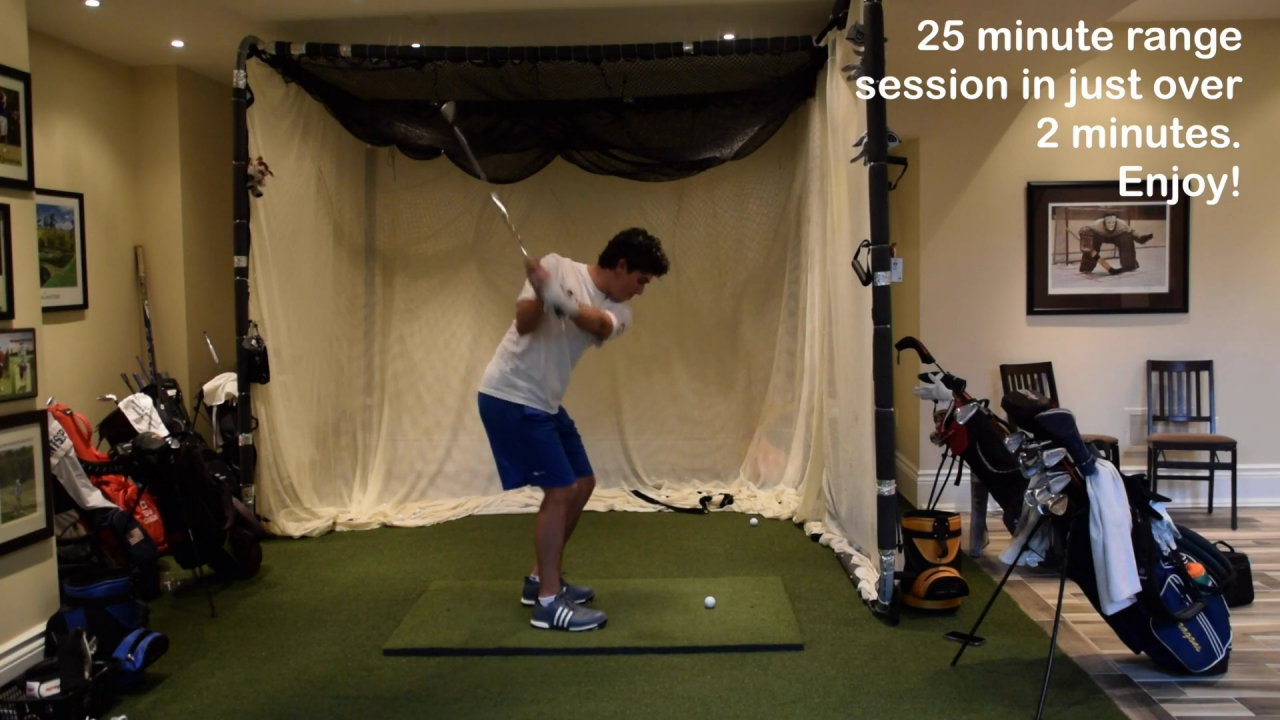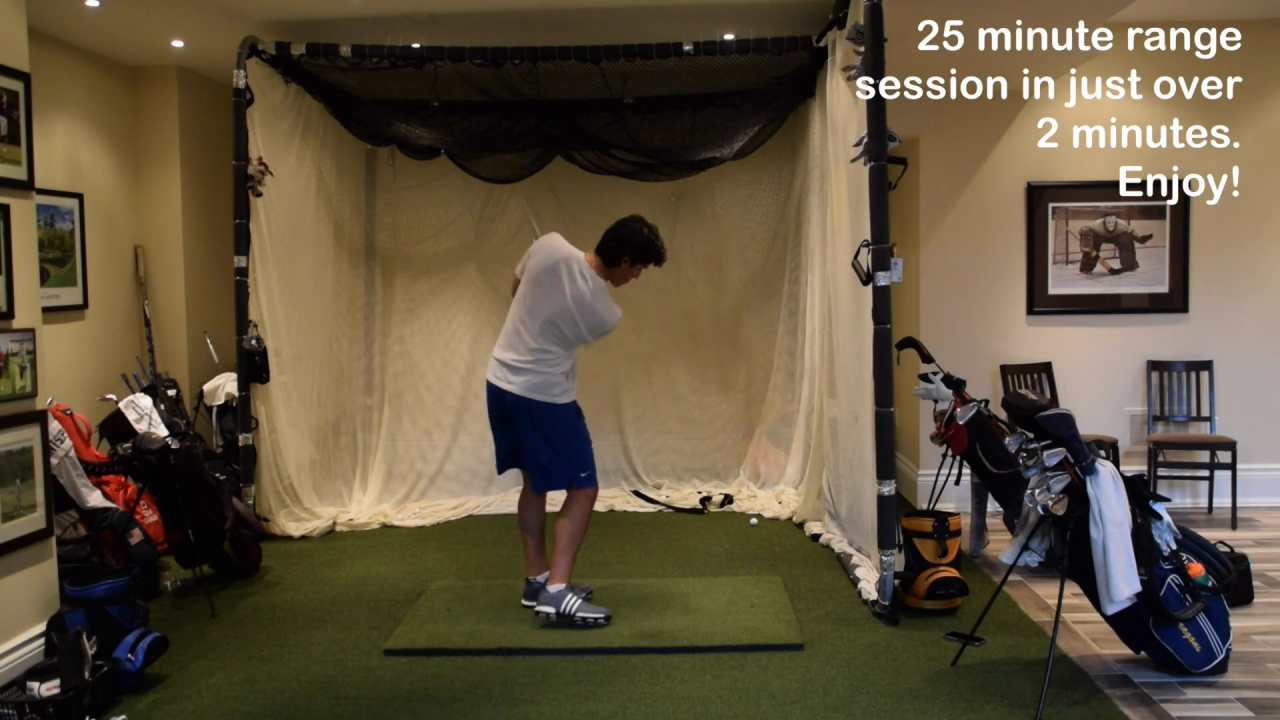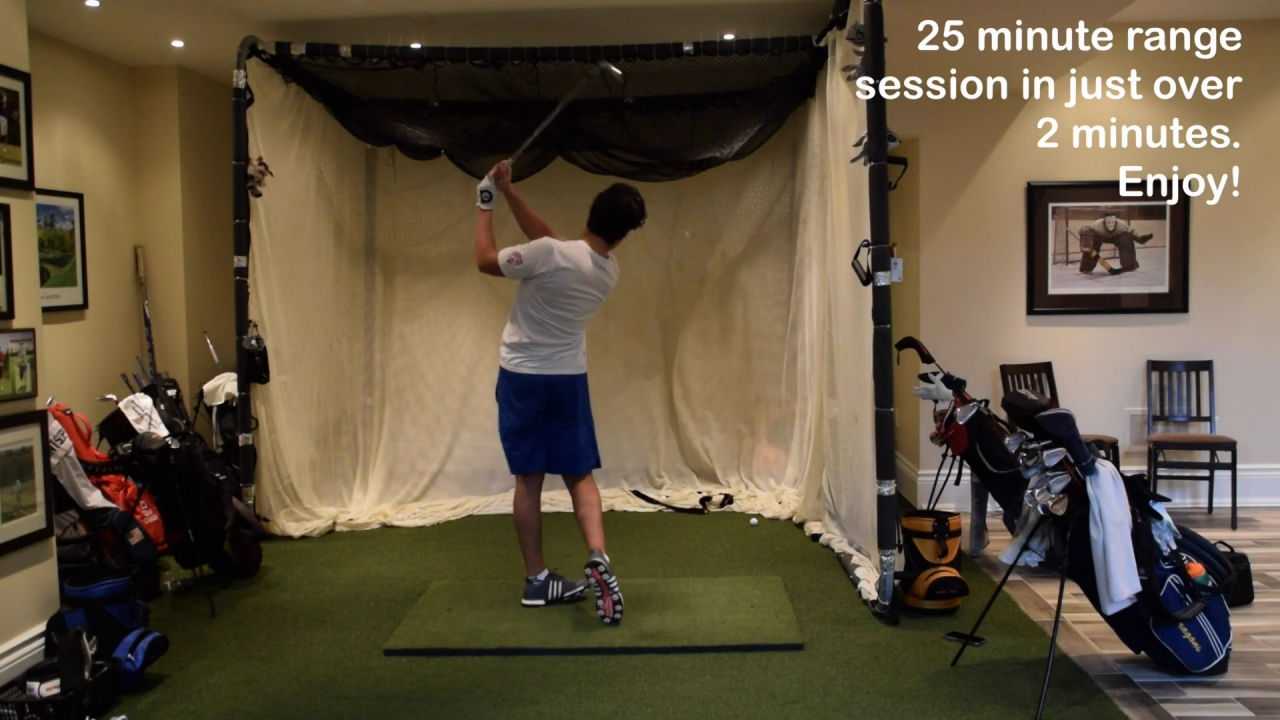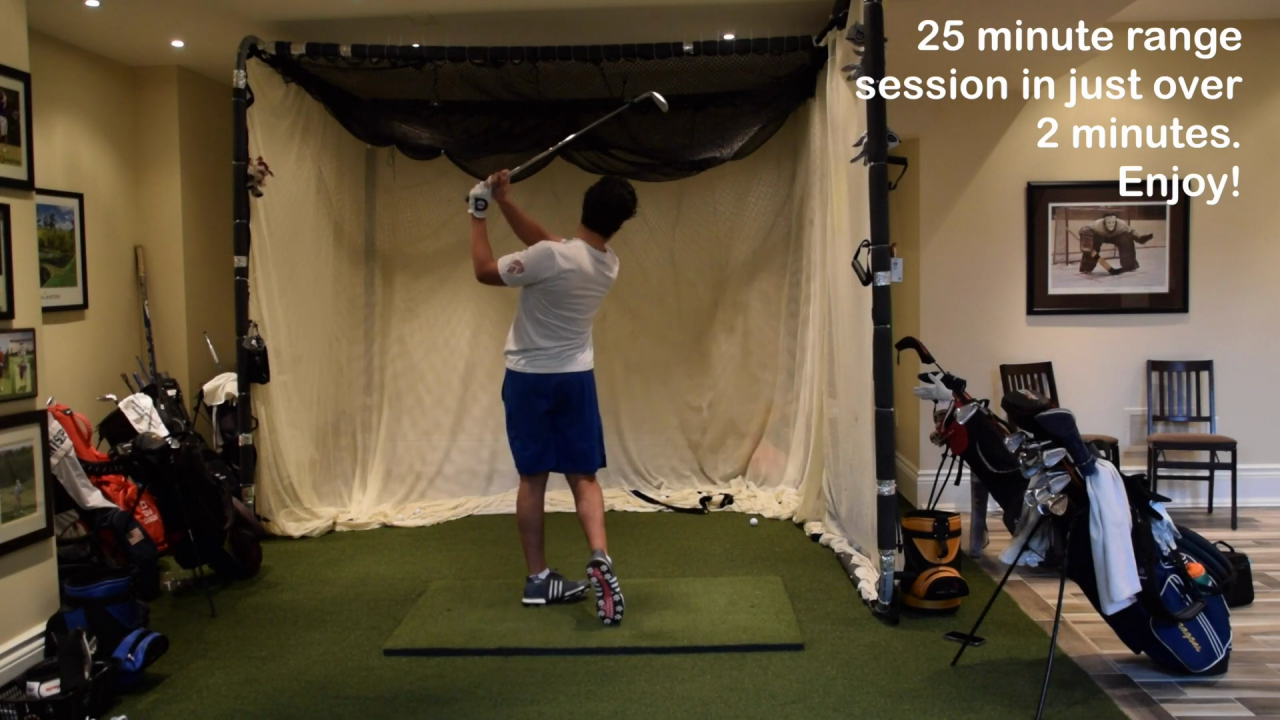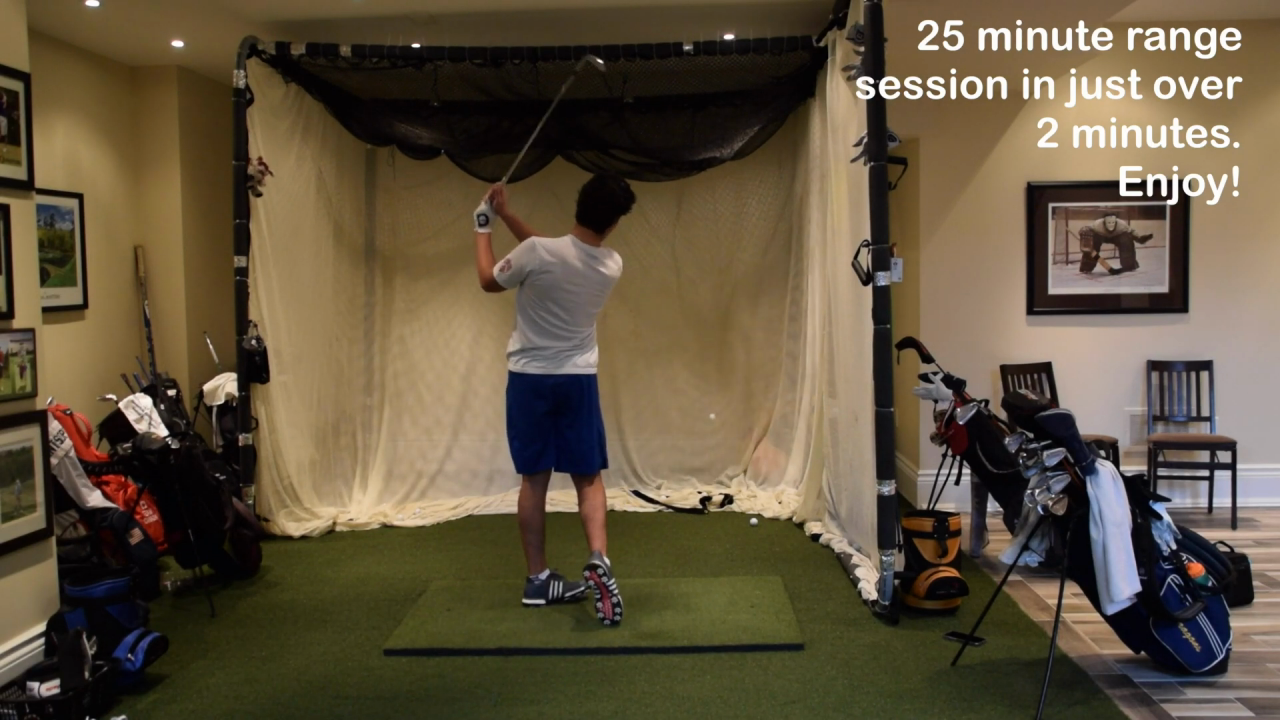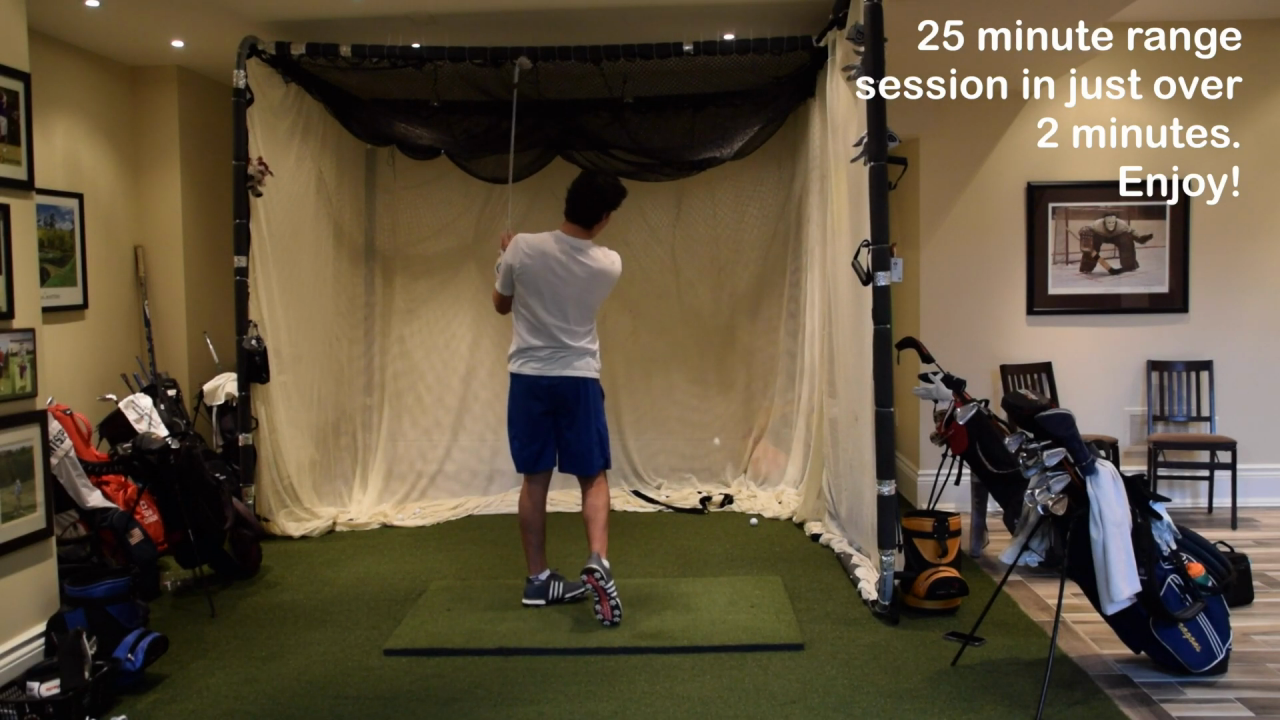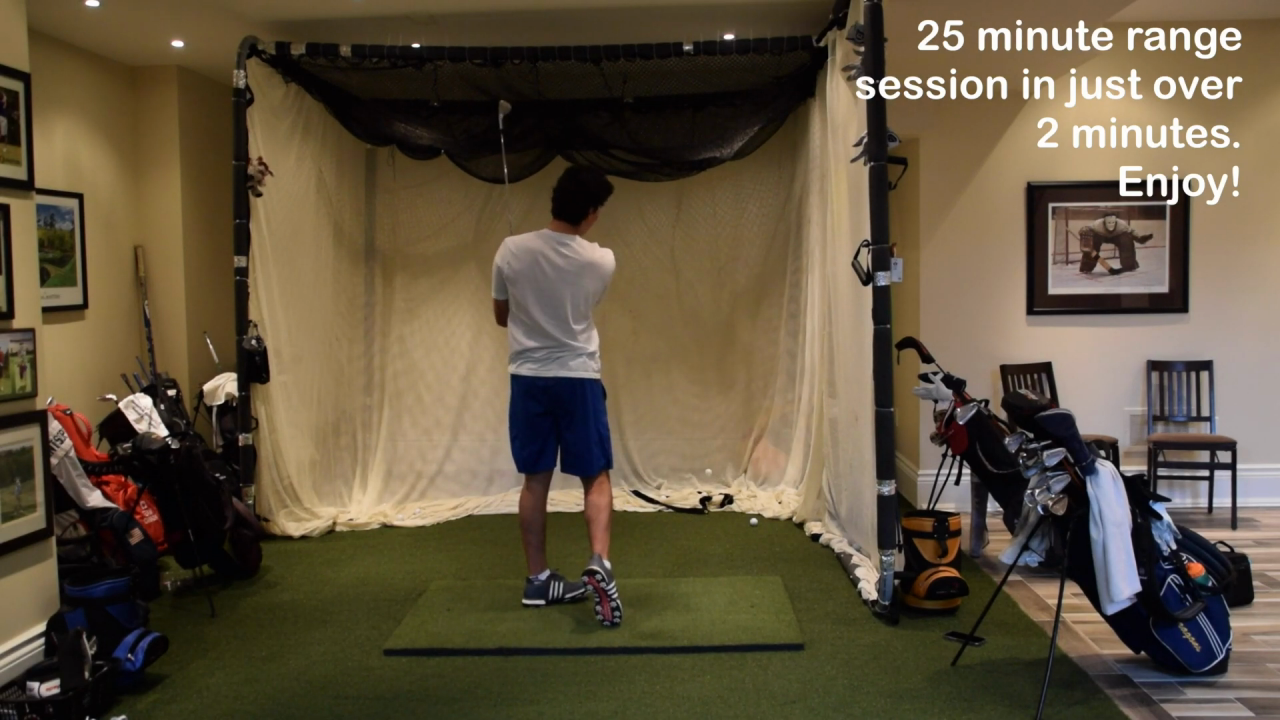
dt=0.3s
person 1, frame 1
left shoulder: (618, 312)
right shoulder: (558, 268)
left elbow: (599, 325)
right elbow: (525, 325)
left wrist: (564, 304)
right wrist: (543, 295)
left hip: (542, 401)
right hip: (509, 397)
left knee: (580, 485)
right knee: (563, 488)
left ankle: (540, 578)
right ankle: (549, 603)
person 1, frame 2
left shoulder: (550, 247)
right shoulder: (605, 313)
left elbow: (517, 287)
left hip: (501, 384)
right hip: (546, 397)
left knee: (535, 481)
right knee: (582, 489)
left ankle: (538, 579)
right ankle: (557, 591)
person 1, frame 3
left shoulder: (550, 255)
right shoulder: (609, 271)
left elbow: (487, 261)
left wrist: (486, 204)
right wrist: (509, 193)
left hip: (520, 377)
right hip: (567, 379)
left knee: (528, 478)
right knee: (579, 475)
left ankle: (537, 578)
right ankle: (598, 557)
person 1, frame 4
left shoulder: (551, 258)
right shoulder: (609, 265)
left elbow: (485, 272)
left wrist: (478, 213)
right wrist: (504, 201)
left hip: (528, 378)
right hip: (576, 378)
left knee: (532, 477)
right knee: (583, 476)
left ankle: (537, 579)
right ankle: (600, 556)
person 1, frame 5
left shoulder: (537, 252)
right shoulder: (612, 266)
left elbow: (489, 281)
left wrist: (483, 225)
right wrist: (506, 217)
left hip: (528, 377)
right hip: (578, 379)
left knee: (534, 478)
right knee: (588, 476)
left ankle: (538, 578)
right ankle: (599, 558)
person 1, frame 6
left shoulder: (523, 249)
right shoulder: (610, 265)
left elbow: (502, 304)
left hip: (529, 379)
right hip: (579, 380)
left knee: (535, 479)
right knee: (593, 477)
left ankle: (537, 578)
right ankle: (598, 561)
person 1, frame 7
left shoulder: (511, 251)
right shoulder: (601, 261)
left elbow: (501, 317)
left hip: (528, 379)
right hip: (579, 379)
left knee: (536, 479)
right knee: (595, 476)
left ankle: (537, 579)
right ankle: (599, 563)
